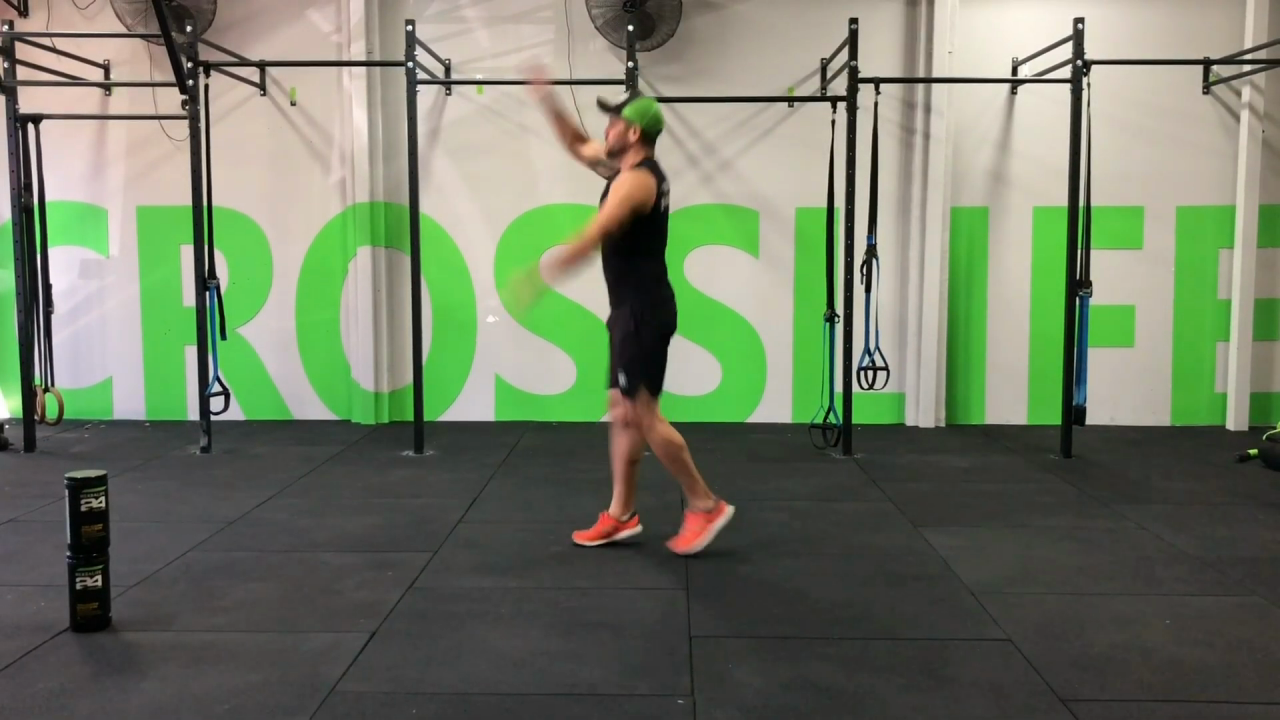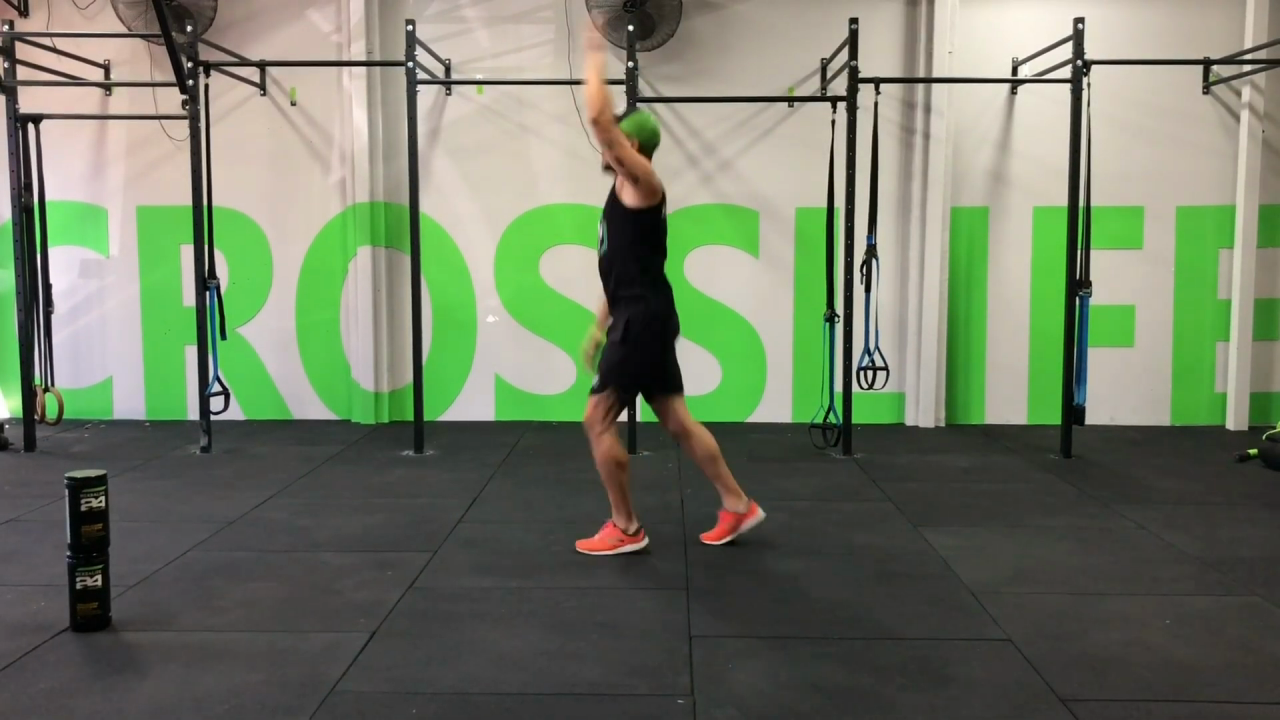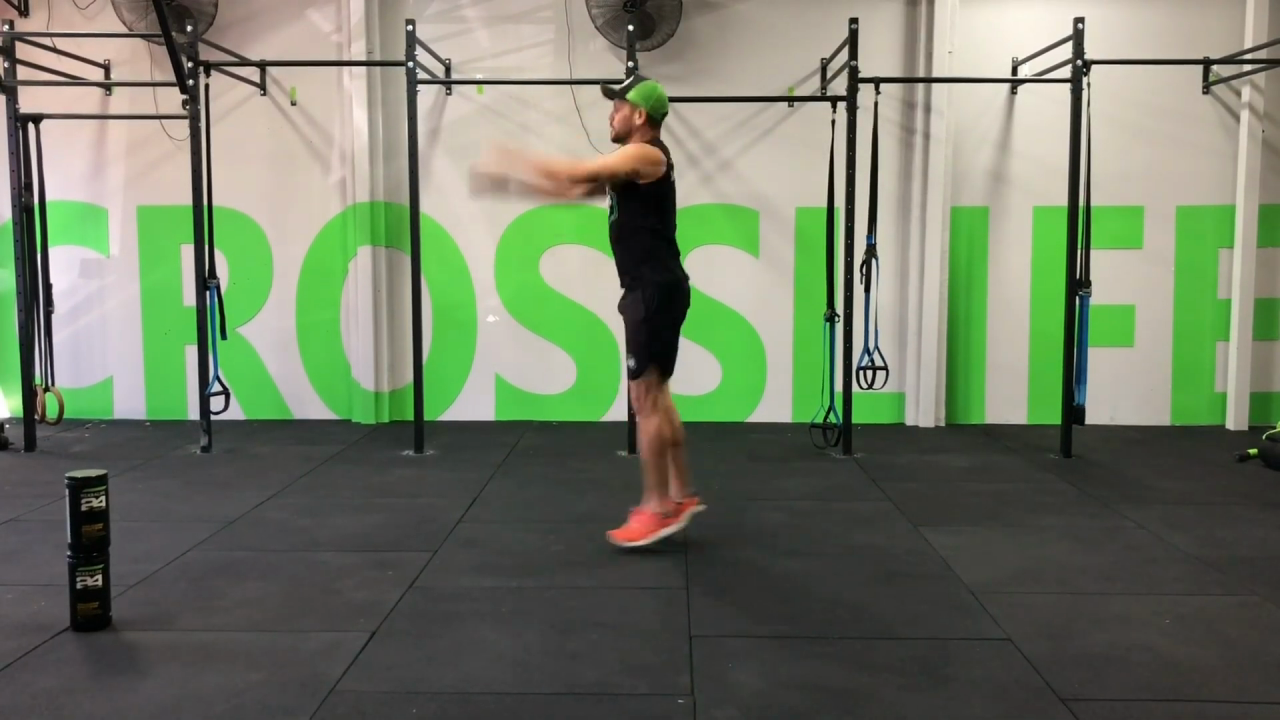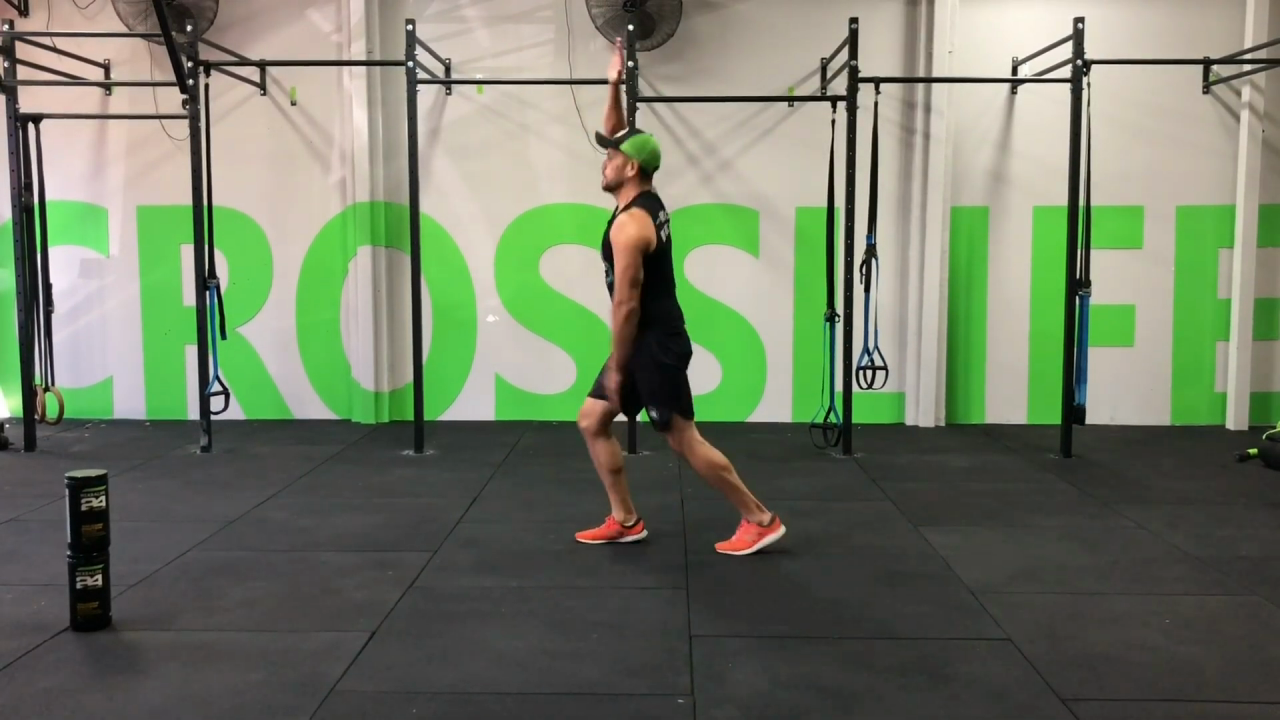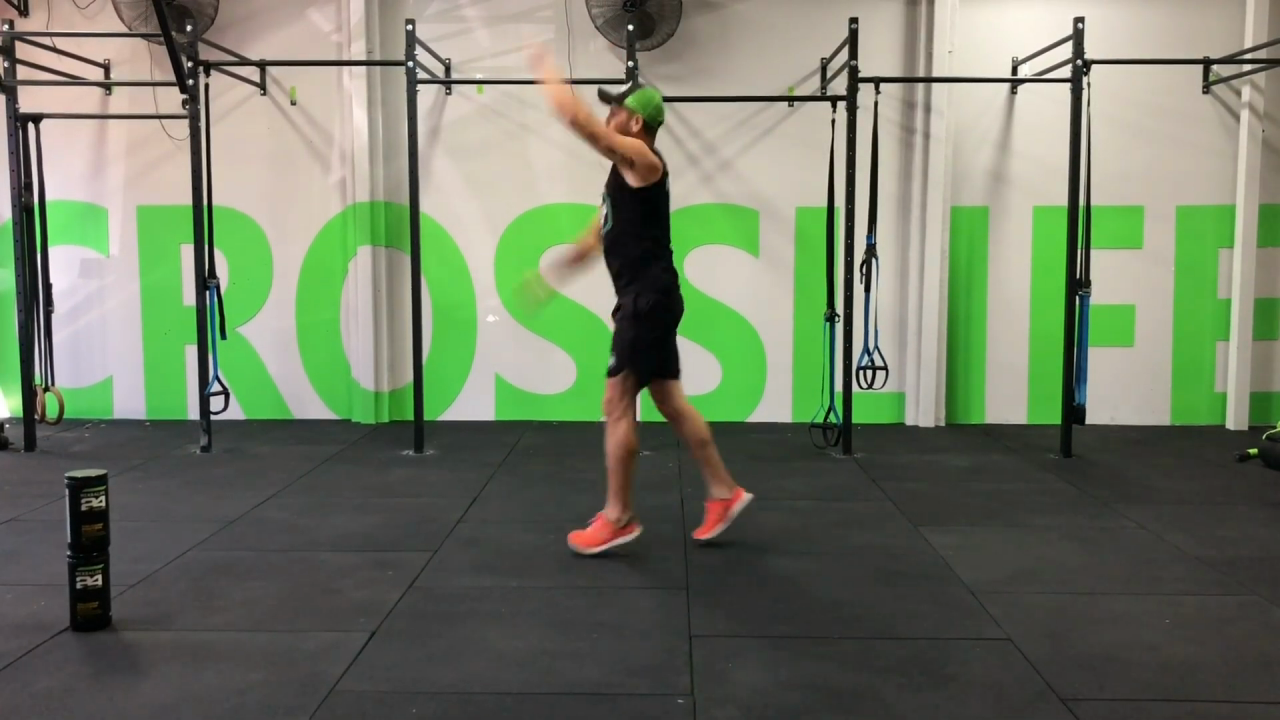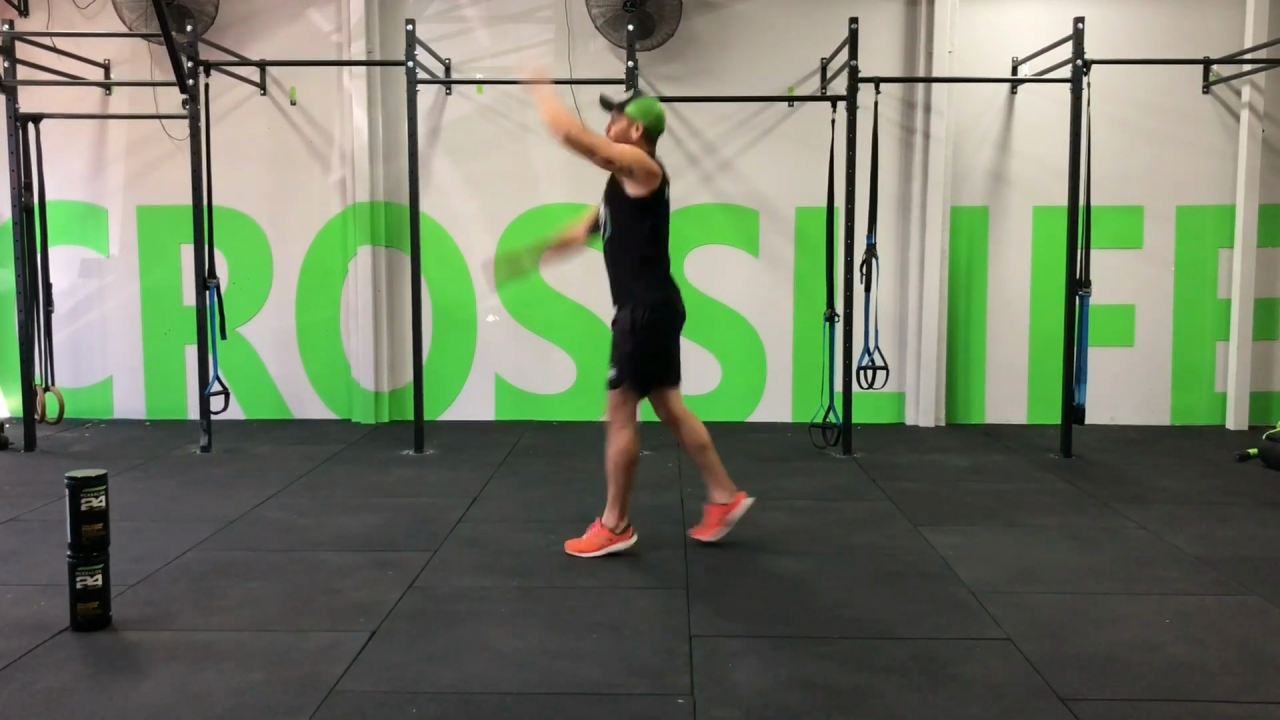
dt=0.3s
person 1, frame 1
left shoulder: (636, 179)
right shoulder: (631, 170)
left elbow: (589, 239)
right elbow: (577, 144)
left wrist: (538, 278)
right wrist: (547, 97)
left hip: (644, 312)
right hip: (635, 311)
left knee: (641, 418)
right knee: (623, 414)
left ankle: (705, 505)
right ankle: (619, 515)
person 1, frame 2
left shoulder: (640, 184)
right shoulder: (627, 196)
left elbow: (598, 118)
left wrist: (594, 58)
right wrist: (599, 328)
left hip: (642, 325)
right hip: (643, 322)
left knee: (598, 422)
right knee: (677, 420)
left ankle: (626, 528)
right ankle: (739, 510)
person 1, frame 3
left shoulder: (644, 155)
right shoulder: (634, 163)
left elbow: (572, 172)
right elbow: (574, 187)
left wrist: (512, 165)
right wrist: (513, 174)
left hip: (656, 293)
right hip: (648, 292)
left knee: (648, 402)
right knee: (653, 401)
left ankle: (659, 507)
right ankle: (678, 494)
person 1, frame 4
left shoulder: (629, 224)
right shoulder: (642, 205)
left elbow: (625, 304)
right elbow: (616, 138)
left wrist: (616, 368)
right wrist: (614, 84)
left hip: (656, 347)
right hip: (642, 346)
left knee: (684, 443)
right knee: (592, 422)
left ankle: (758, 520)
right ankle: (624, 518)
person 1, frame 5
left shoulder: (640, 159)
right shoulder: (626, 171)
left elbow: (578, 120)
right elbow: (596, 237)
left wrist: (548, 76)
right wrist: (550, 275)
left hip: (647, 303)
right hip: (643, 302)
left knee: (617, 407)
right knee: (670, 402)
left ankle: (617, 517)
right ankle: (724, 494)
person 1, frame 6
left shoulder: (639, 166)
right shoulder: (624, 181)
left elbow: (572, 134)
right elbow: (581, 231)
left wrist: (543, 92)
right wrist: (529, 255)
left hip: (646, 309)
right hip: (646, 306)
left knee: (619, 416)
right knee: (670, 410)
left ankle: (613, 524)
right ankle: (725, 496)
